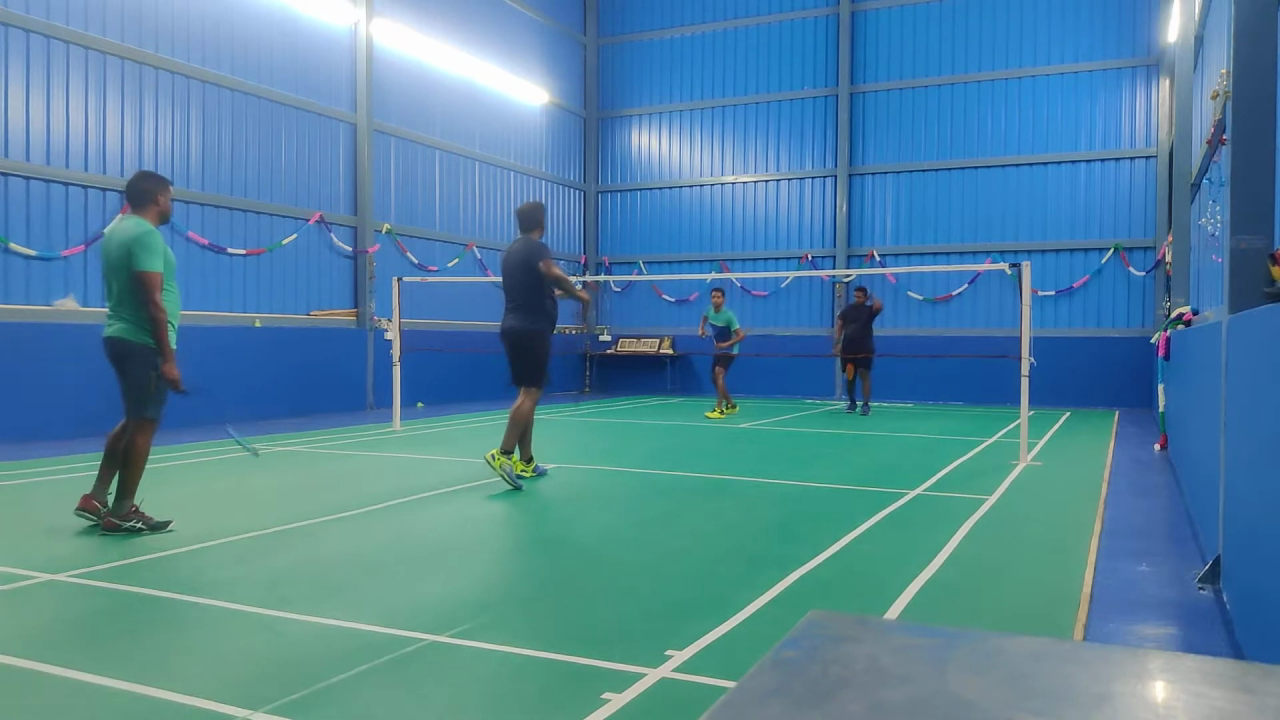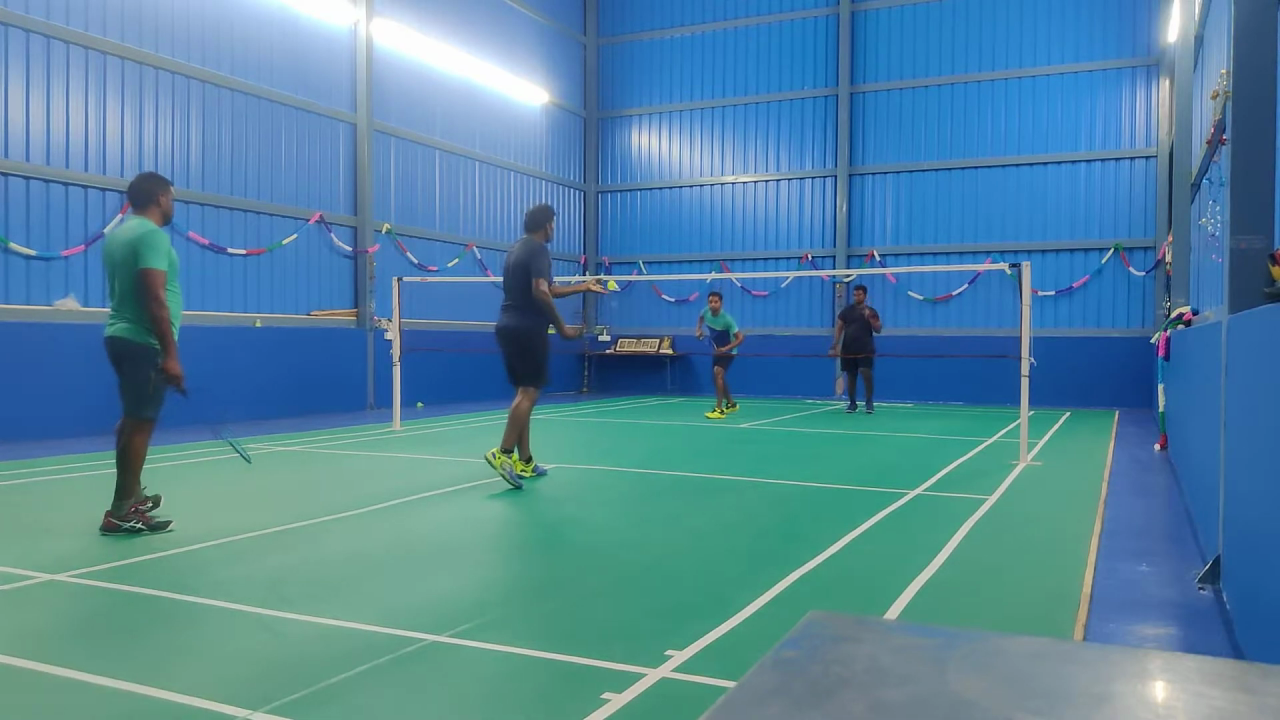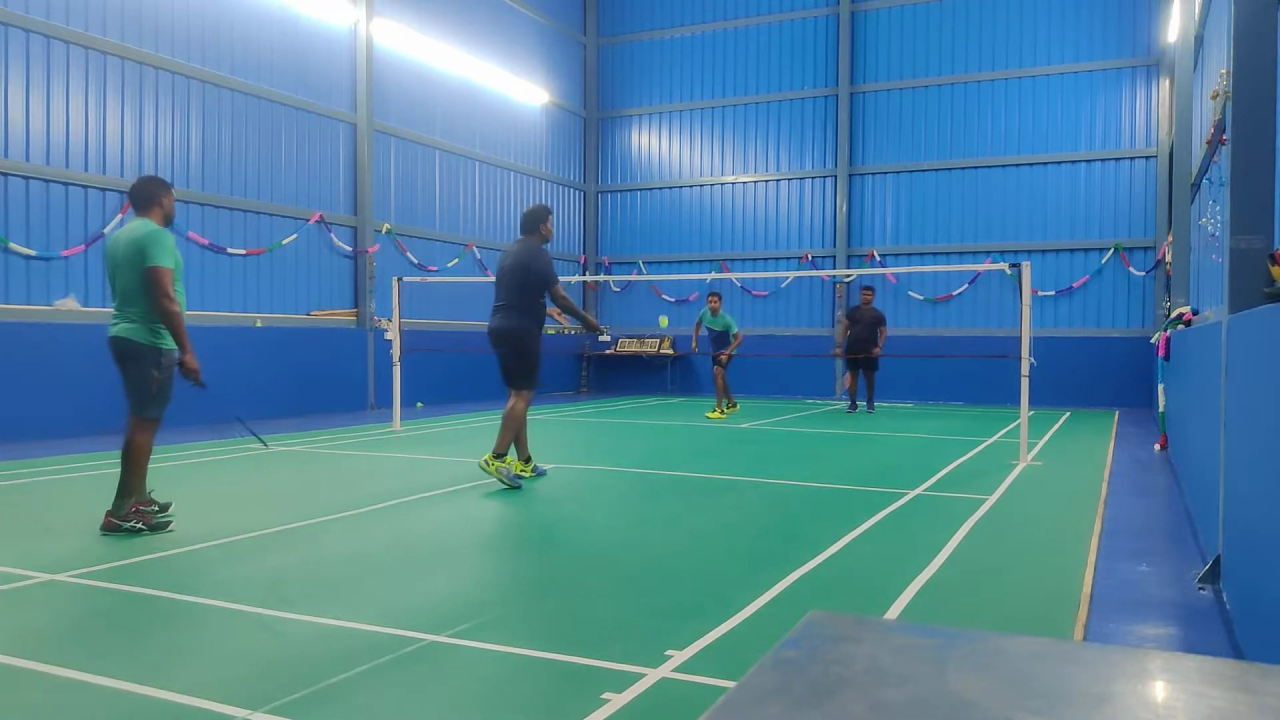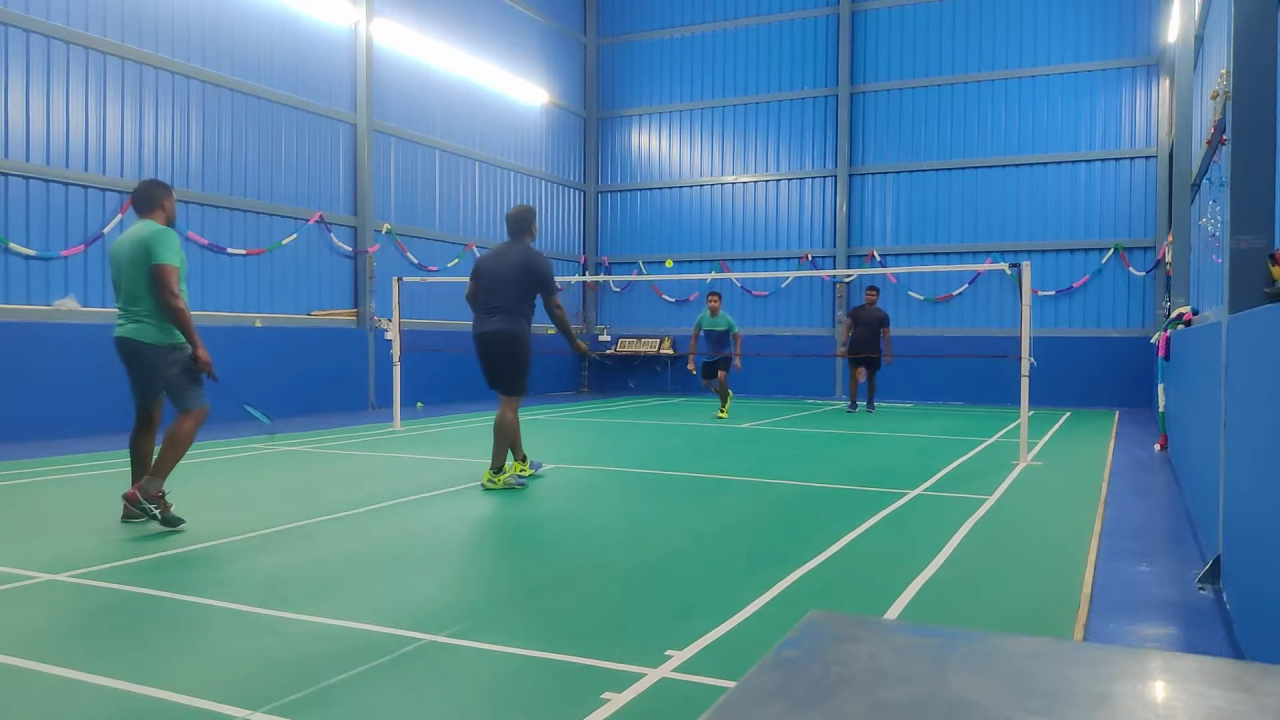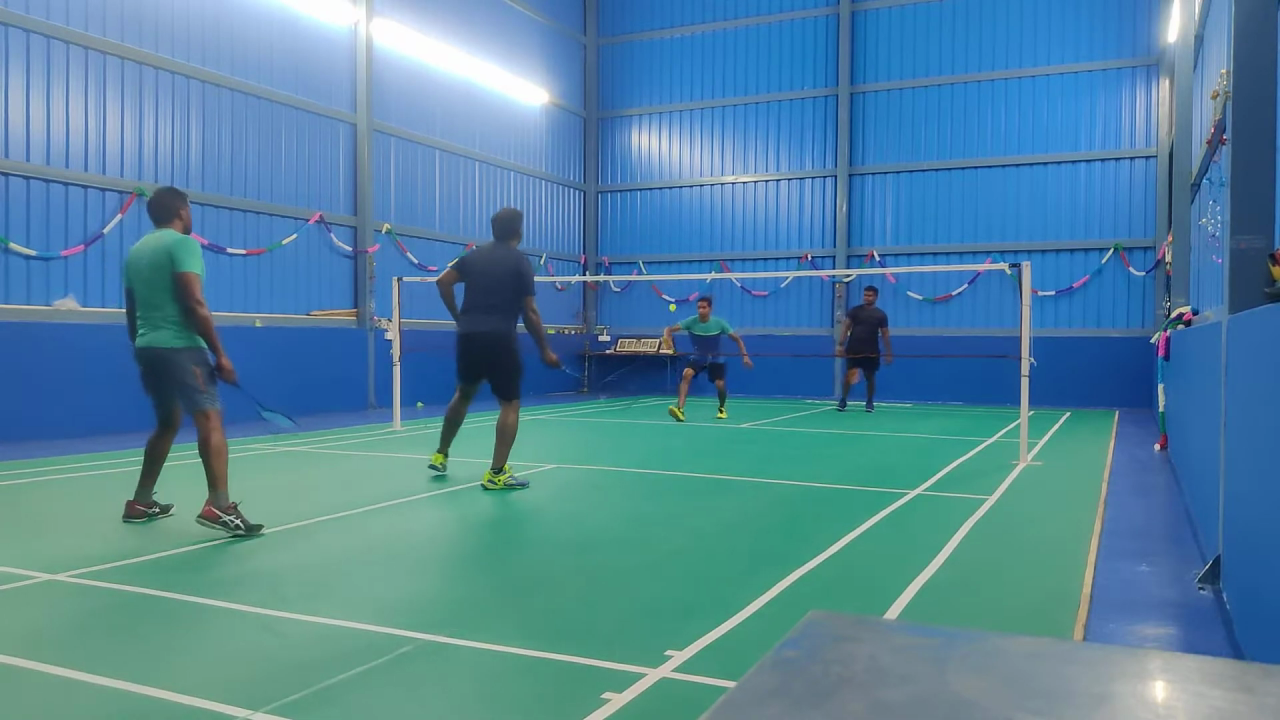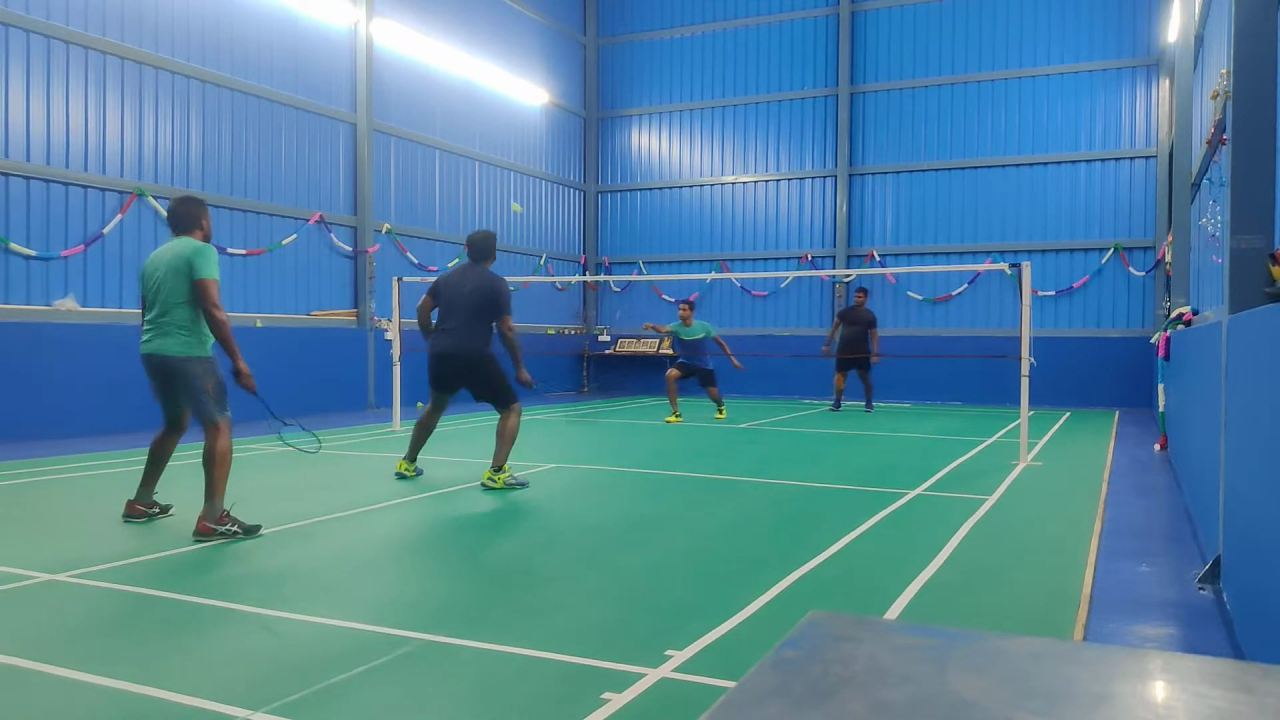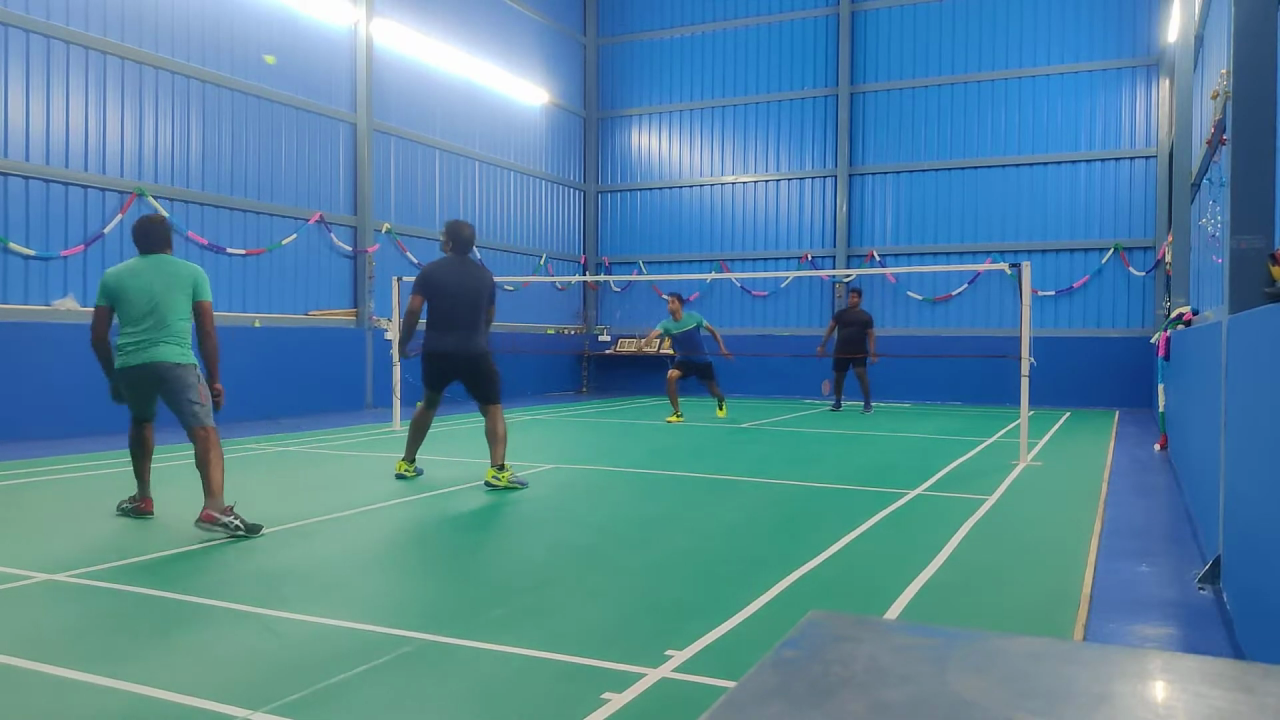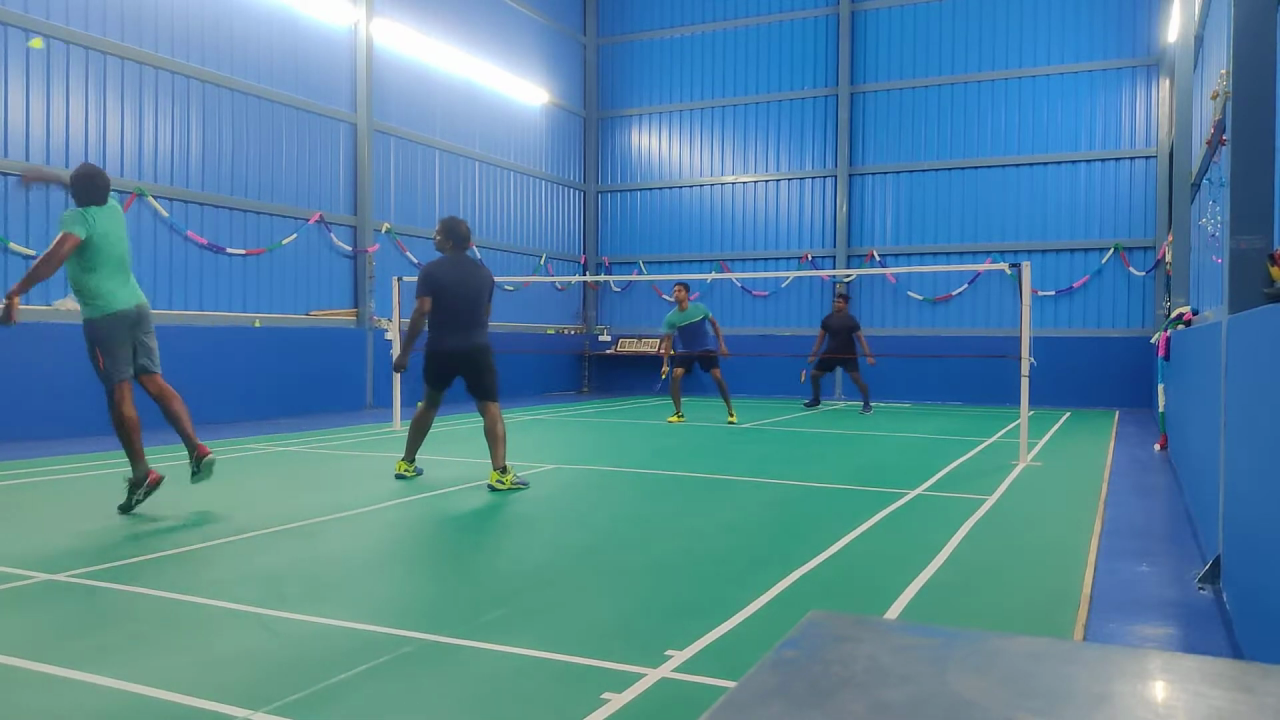
dt=0.3s
person 1, frame 1
left shoulder: (116, 232)
right shoulder: (147, 235)
right elbow: (152, 302)
right wrist: (168, 358)
left hip: (121, 337)
right hip: (144, 343)
left knee: (133, 421)
right knee: (143, 425)
left ankle: (96, 498)
right ankle: (121, 513)
person 1, frame 2
left shoulder: (118, 234)
right shoulder: (152, 235)
right elbow: (155, 300)
right wrist: (171, 355)
left hip: (121, 336)
right hip: (145, 342)
left knee: (131, 422)
right knee: (141, 425)
left ankle: (132, 496)
right ankle: (121, 513)
person 1, frame 3
left shoulder: (118, 237)
right shoulder: (157, 236)
right elbow: (165, 298)
right wrist: (186, 350)
left hip: (125, 336)
right hip: (151, 342)
left knee: (140, 421)
right knee: (145, 424)
left ankle: (139, 499)
right ankle: (121, 513)
person 1, frame 4
left shoulder: (120, 241)
right shoulder: (162, 235)
right elbow: (170, 295)
right wrist: (197, 344)
left hip: (129, 338)
right hip: (160, 340)
left knee: (147, 418)
right knee: (194, 410)
left ankle: (139, 500)
right ankle: (148, 489)
person 1, frame 5
left shoulder: (135, 252)
right shoulder: (183, 243)
left elbow: (132, 312)
right elbow: (194, 304)
right wrist: (220, 354)
left hip: (148, 346)
right hip: (180, 346)
left knee: (167, 423)
right knee: (209, 418)
left ankle: (141, 502)
right ankle: (219, 506)
person 1, frame 6
left shoulder: (154, 258)
right shoulder: (202, 251)
right elbow: (212, 309)
right wrist: (238, 360)
left hip: (152, 352)
right hip: (187, 354)
left knee: (175, 424)
right knee: (219, 427)
left ankle: (142, 502)
right ankle: (212, 517)
person 1, frame 7
left shoulder: (113, 275)
right shoulder: (193, 273)
left elbow: (98, 335)
right elbow: (206, 331)
left wrist: (113, 378)
right wrist: (213, 379)
left hip: (129, 365)
right hip: (175, 362)
left knee: (142, 422)
right knee: (206, 434)
left ankle: (141, 499)
right ankle: (215, 509)
person 1, frame 8
left shoulder: (79, 216)
right shoulder: (111, 210)
left elbow: (56, 255)
right elbow: (86, 191)
right wrist: (50, 177)
left hip: (107, 318)
right hip: (135, 307)
left knee: (120, 396)
right knee: (153, 382)
left ankle: (142, 474)
right ankle: (196, 447)
person 2, frame 1
left shoulder: (511, 252)
right shoulder: (536, 248)
right elbow: (552, 273)
left wrist: (561, 292)
right wrist: (578, 293)
left hip: (514, 328)
right hip: (532, 330)
left knee: (527, 393)
right knee: (530, 393)
left ankle: (525, 462)
right ankle: (503, 454)
person 2, frame 2
left shoulder: (518, 250)
right shoulder: (538, 250)
right elbow: (540, 293)
left wrist: (581, 287)
right wrist: (561, 327)
left hip: (510, 327)
right hip: (527, 329)
left knee: (524, 393)
right knee: (528, 393)
left ankle: (525, 461)
right ankle: (503, 453)
person 2, frame 3
left shoulder: (510, 253)
right shoulder: (537, 254)
right elbow: (559, 296)
left wrist: (545, 310)
right wrist: (587, 320)
left hip: (500, 328)
right hip: (520, 331)
left knee: (518, 394)
right knee: (521, 395)
left ankle: (524, 462)
right ankle: (497, 458)
person 2, frame 4
left shoulder: (487, 256)
right shoulder: (536, 259)
left elbow: (471, 295)
right elbow: (554, 308)
right wrist: (574, 341)
left hip: (483, 334)
right hip: (512, 335)
left knee: (507, 399)
right knee: (510, 402)
left ankle: (520, 461)
right ankle: (497, 472)
person 2, frame 5
left shoulder: (474, 256)
right shoulder: (520, 262)
left elbow: (443, 282)
right elbow: (529, 312)
left wrist: (459, 317)
right wrist: (545, 349)
left hip: (468, 335)
right hip: (500, 338)
left knee: (463, 395)
right knee: (510, 405)
left ankle: (441, 455)
right ankle: (496, 474)
person 2, frame 6
left shoulder: (447, 278)
right shoulder: (497, 284)
left elbow: (422, 310)
right elbow: (507, 331)
left wrist: (432, 340)
right wrist: (520, 368)
left hip: (441, 354)
right hip: (475, 356)
left knee: (435, 407)
right knee: (511, 410)
left ankle: (408, 462)
right ankle: (497, 472)
person 2, frame 7
left shoulder: (430, 271)
right shoulder: (485, 275)
left elbow: (412, 310)
left wrist: (403, 343)
left hip: (436, 352)
right hip: (474, 353)
left knee: (428, 405)
right knee: (493, 411)
left ankle: (406, 463)
right ankle: (498, 470)
person 2, frame 8
left shoulder: (431, 270)
right shoulder: (484, 273)
left elbow: (421, 313)
left wrist: (404, 352)
left hip: (439, 350)
right hip: (477, 350)
left knee: (429, 404)
right knee: (490, 409)
left ankle: (406, 463)
right ankle: (500, 473)
